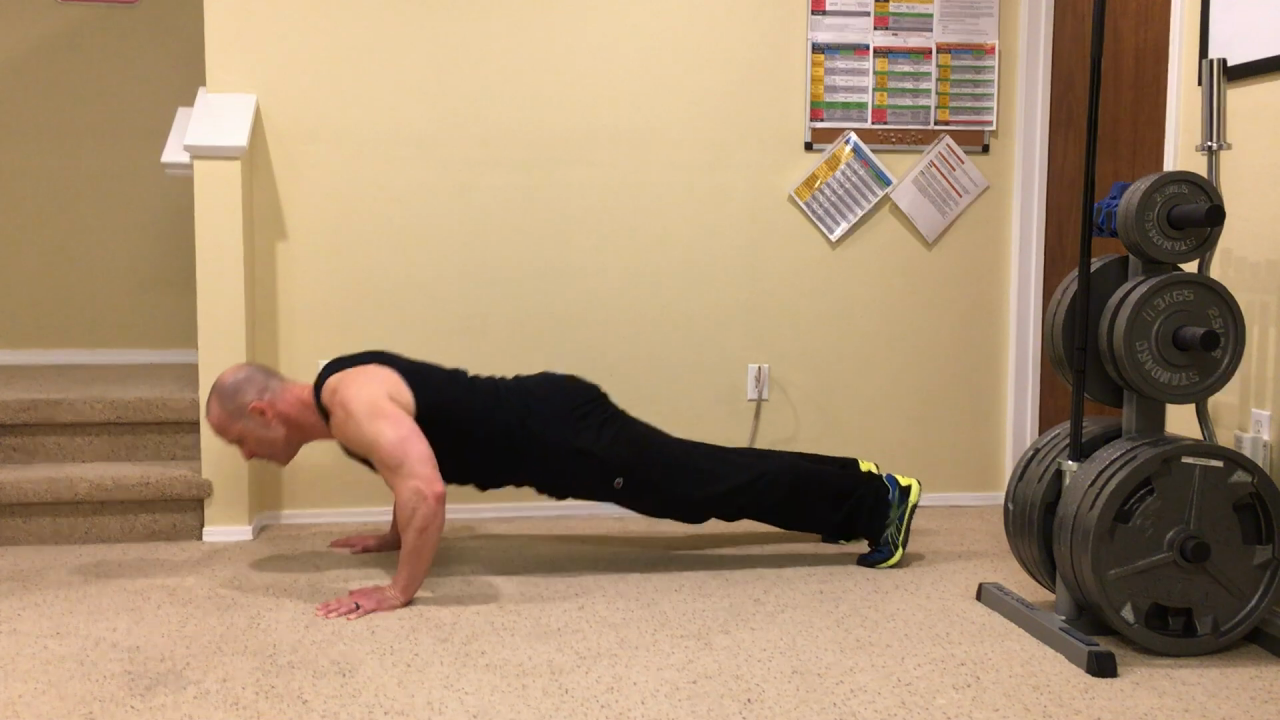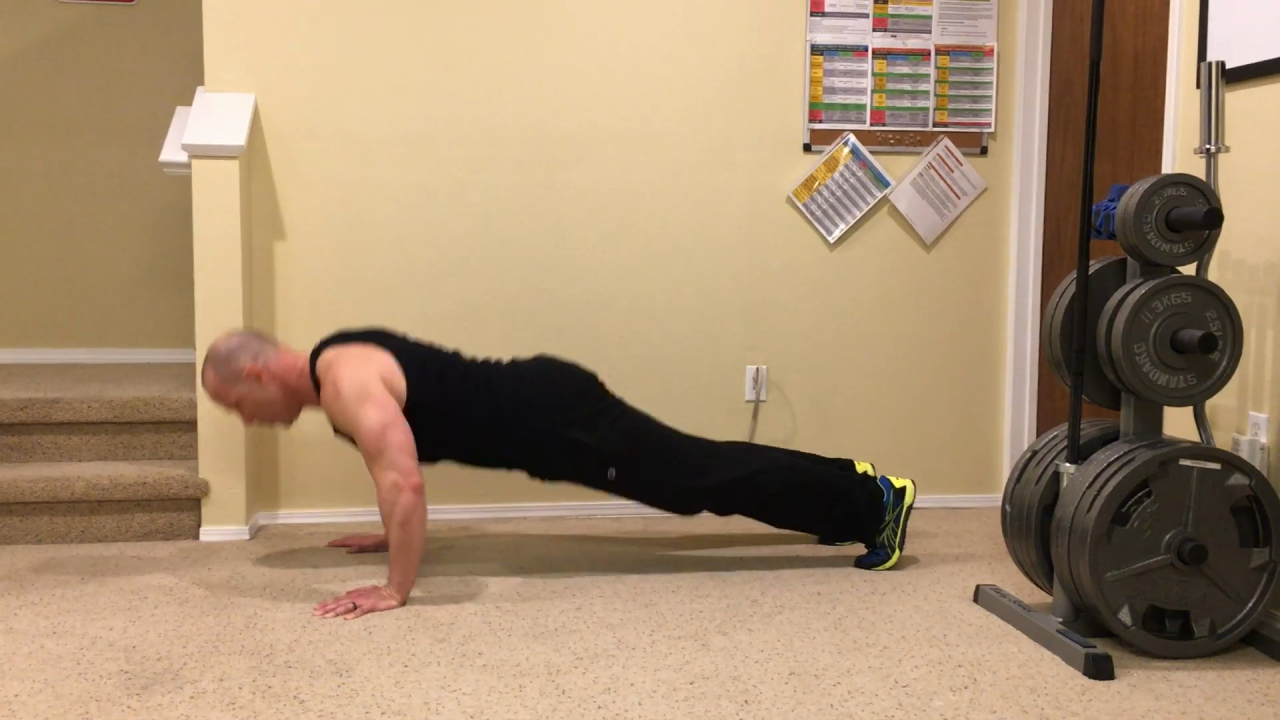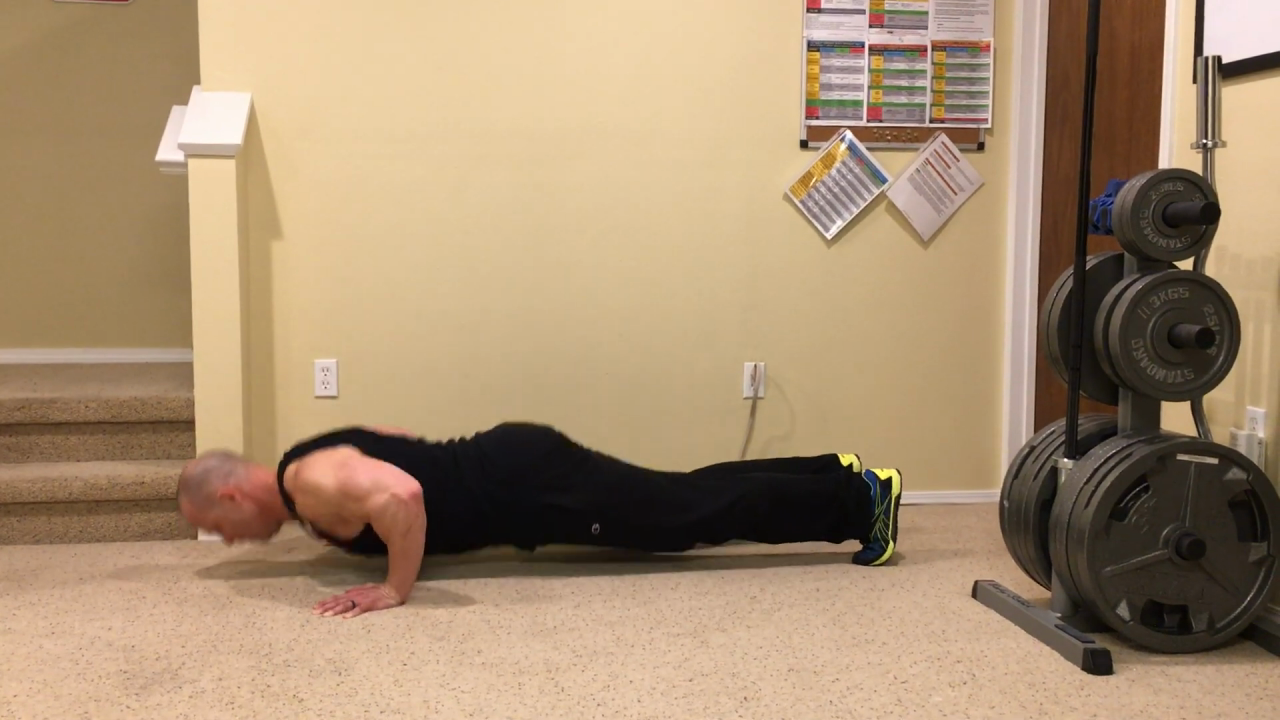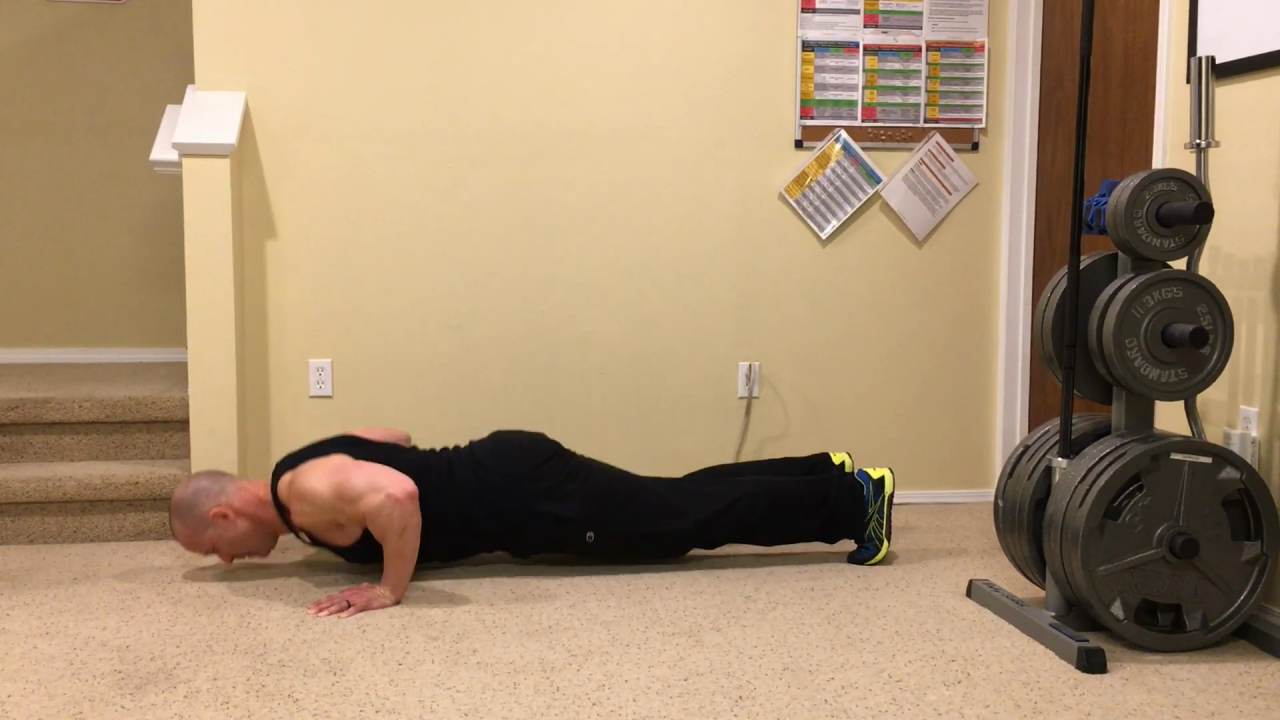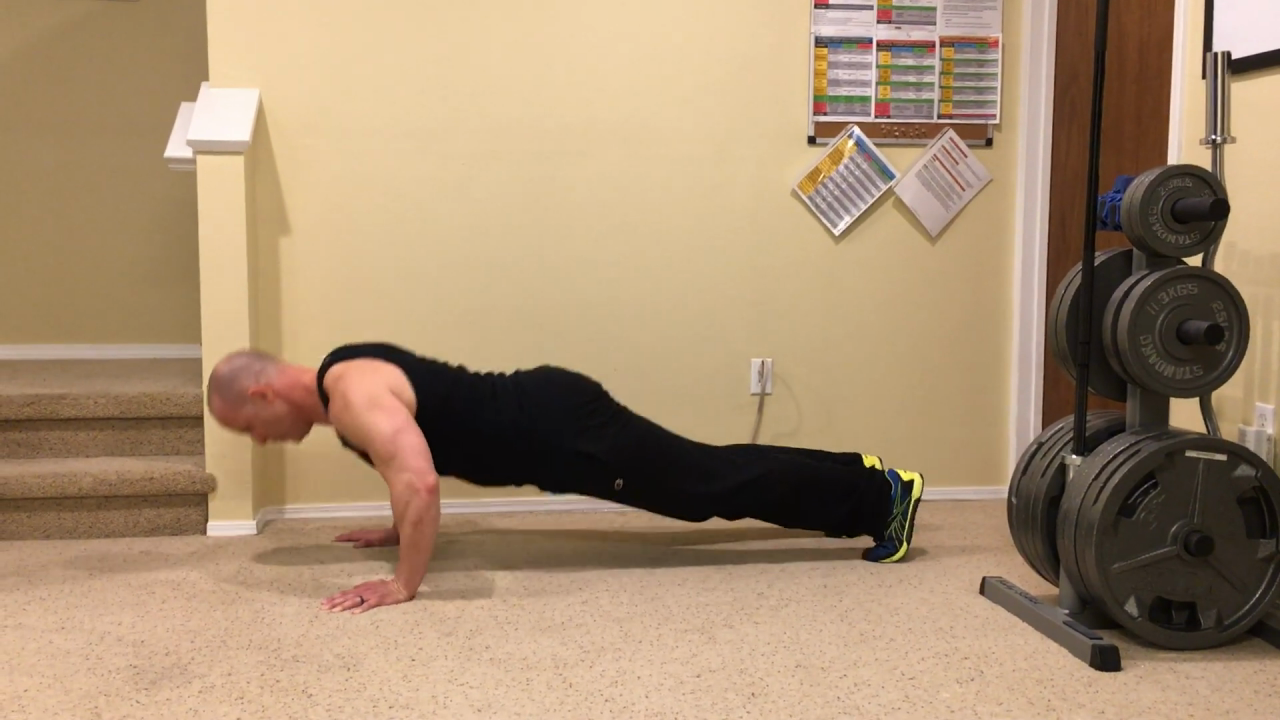
dt=1s
person 1, frame 1
left shoulder: (349, 403)
right shoulder: (341, 390)
left elbow: (426, 490)
left wrist: (400, 589)
right wrist: (396, 536)
left hip: (559, 431)
right hip: (541, 417)
left knee: (719, 486)
right knee: (711, 476)
left ankle: (879, 496)
right ankle: (857, 481)
person 1, frame 2
left shoulder: (343, 380)
right shoulder: (340, 362)
left elbow: (402, 481)
right elbow: (402, 463)
left wrist: (396, 591)
right wrist: (390, 534)
left hip: (554, 420)
right hip: (542, 405)
left knee: (713, 482)
right knee: (708, 470)
left ankle: (874, 505)
right ankle: (854, 485)
person 1, frame 3
left shoulder: (308, 485)
right shoulder: (313, 458)
left elbow: (404, 495)
left wrist: (395, 588)
right wrist: (384, 537)
left hip: (529, 488)
right hip: (514, 464)
left knee: (697, 514)
right knee: (690, 494)
left ankle: (861, 500)
right ankle: (838, 478)
person 1, frame 4
left shoulder: (303, 499)
right shoulder: (305, 474)
left elbow: (398, 492)
right elbow: (397, 440)
left wrist: (390, 587)
right wrist: (369, 538)
left hip: (520, 495)
right hip: (507, 471)
left knee: (693, 517)
right knee: (684, 499)
left ankle: (854, 495)
right ankle: (830, 475)
person 1, frame 5
left shoulder: (350, 395)
right shoulder: (342, 376)
left elbow: (418, 480)
left wrist: (404, 583)
right wrist: (400, 530)
left hip: (561, 429)
right hip: (542, 411)
left knee: (720, 486)
right knee: (715, 475)
left ankle: (882, 493)
right ankle: (863, 475)
